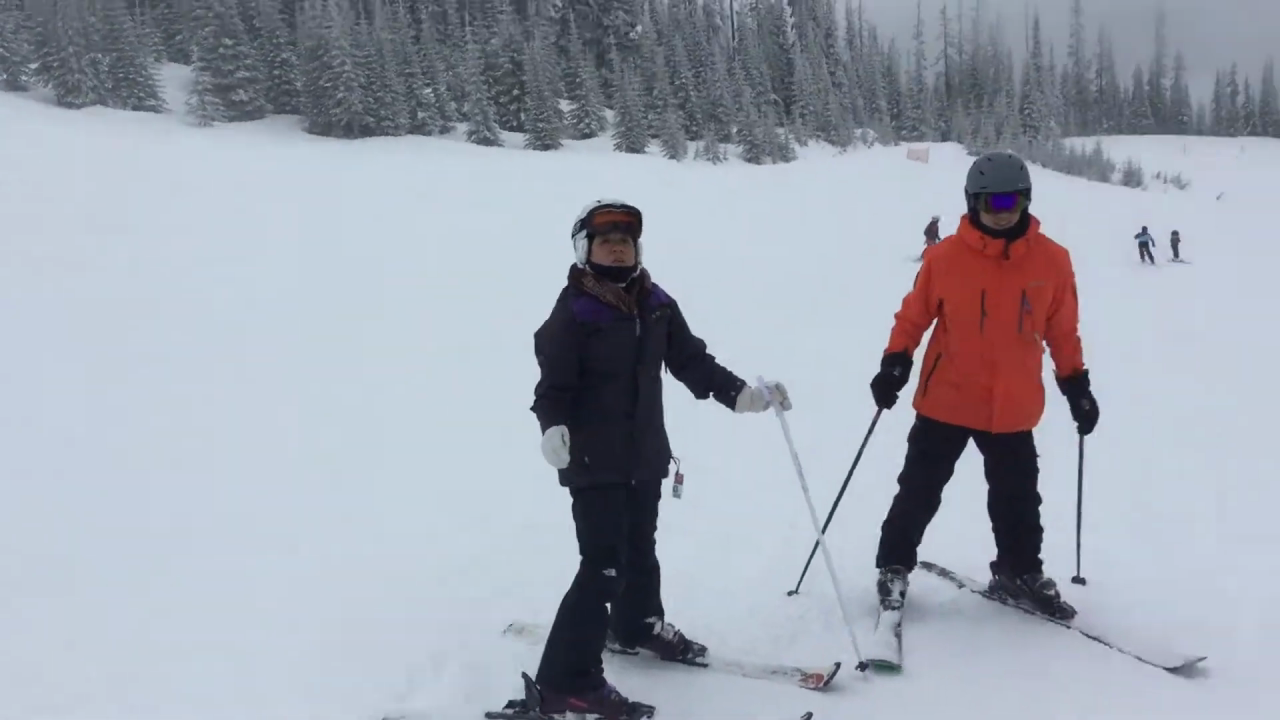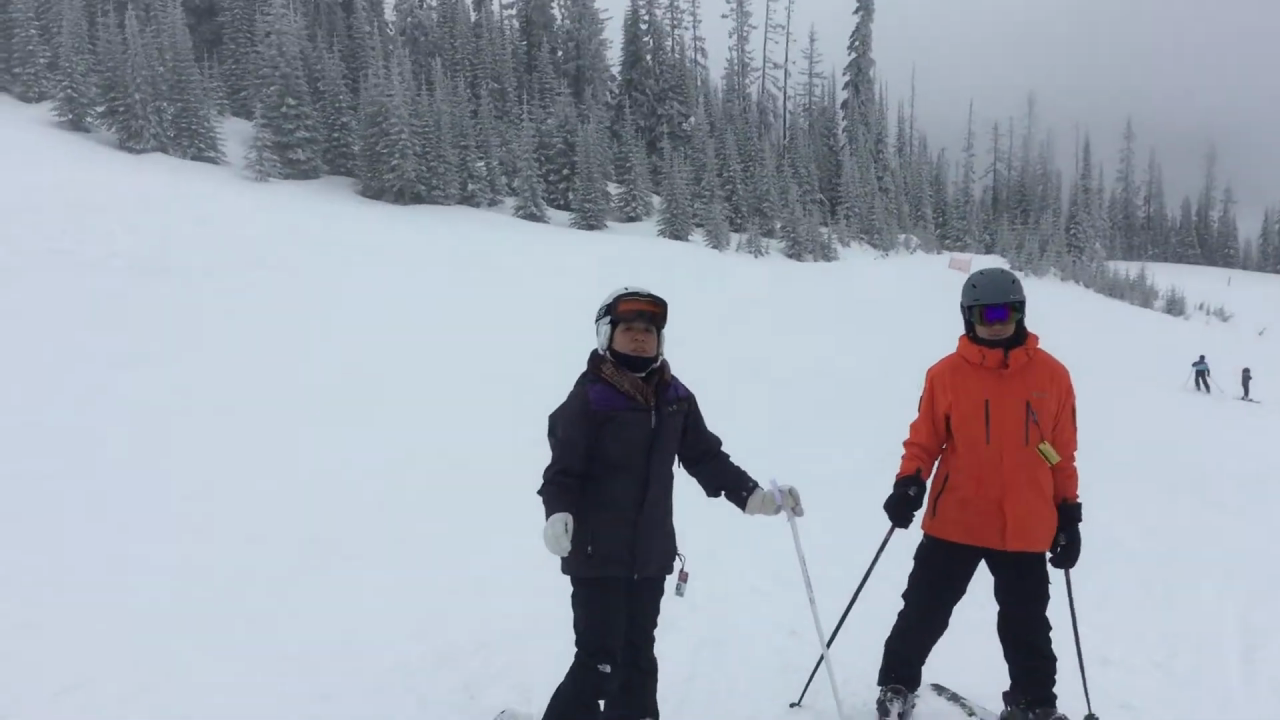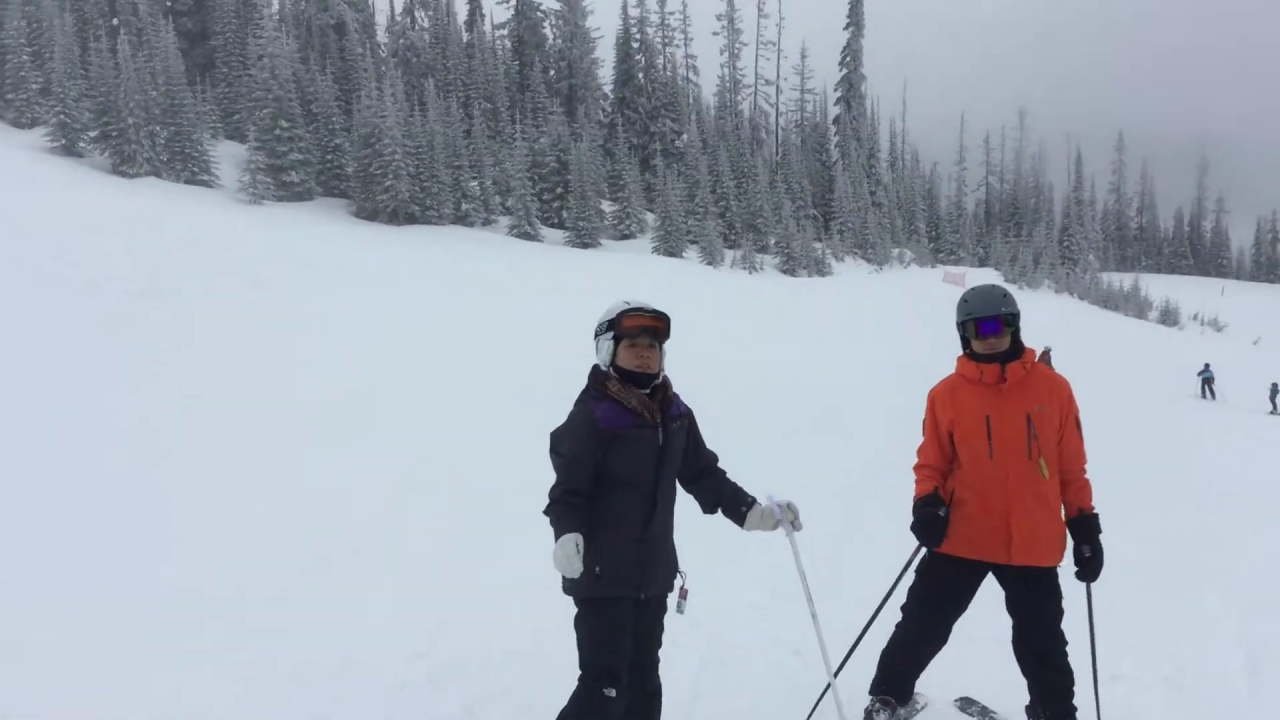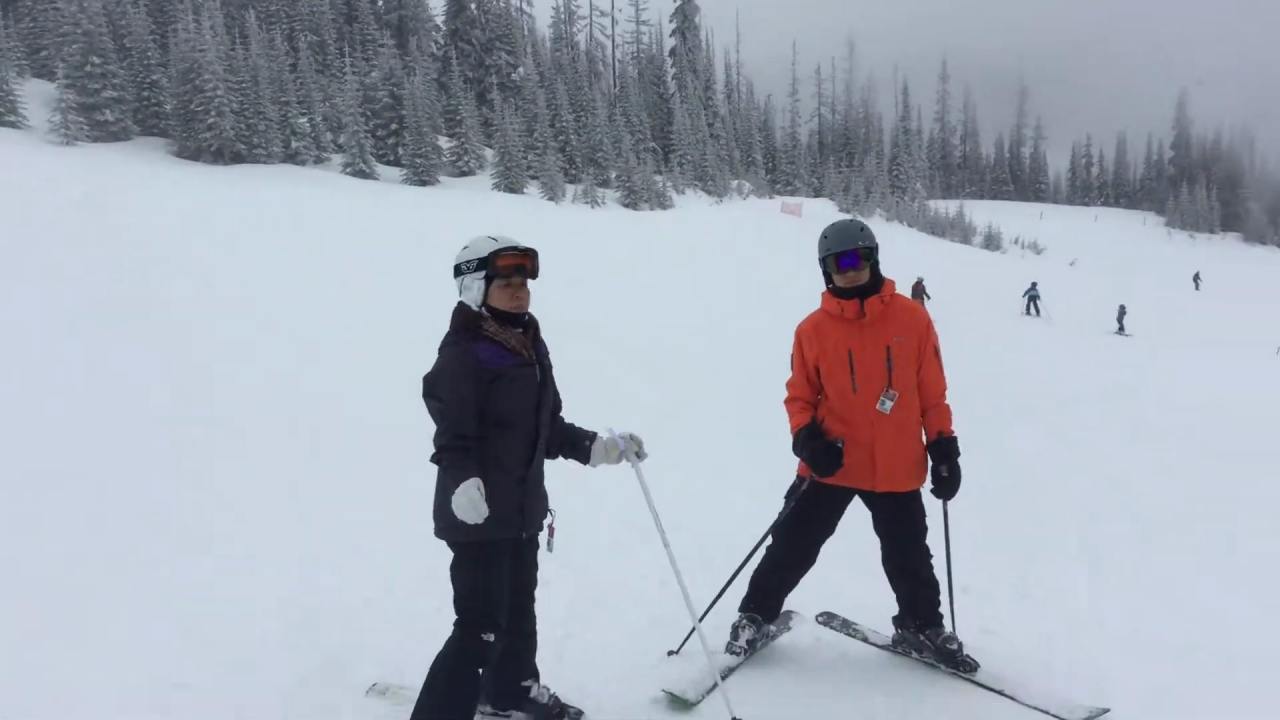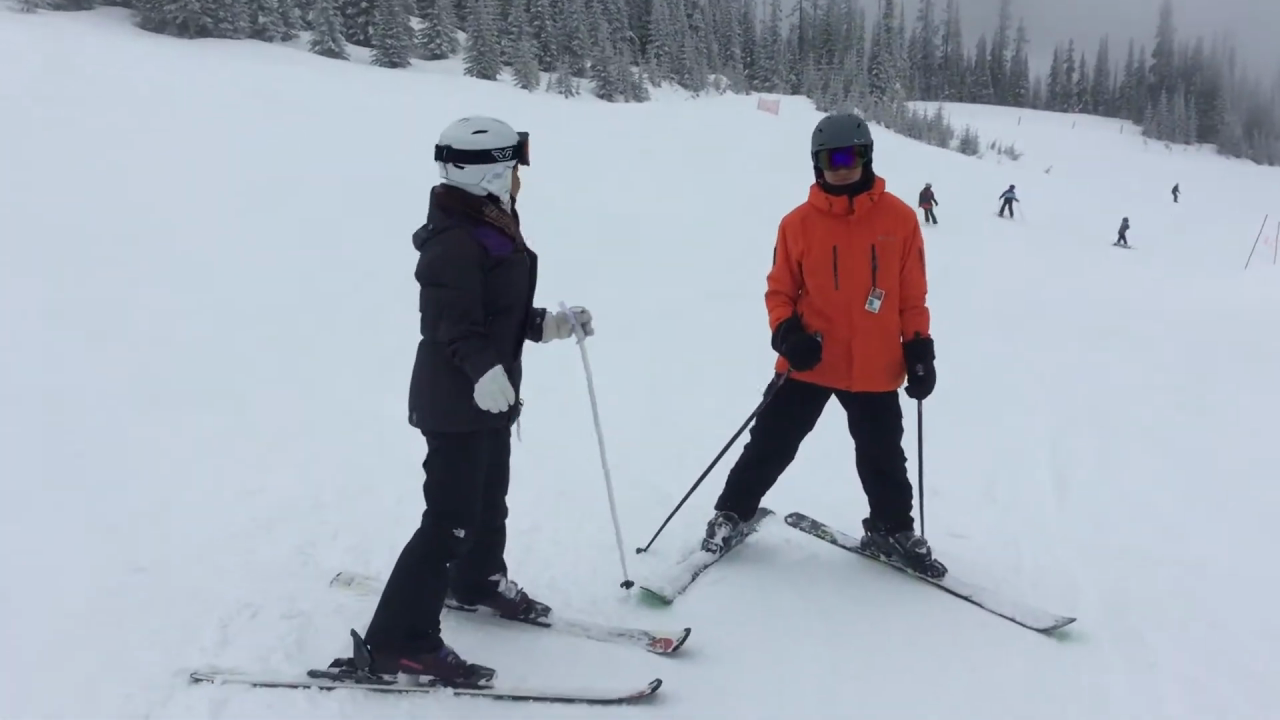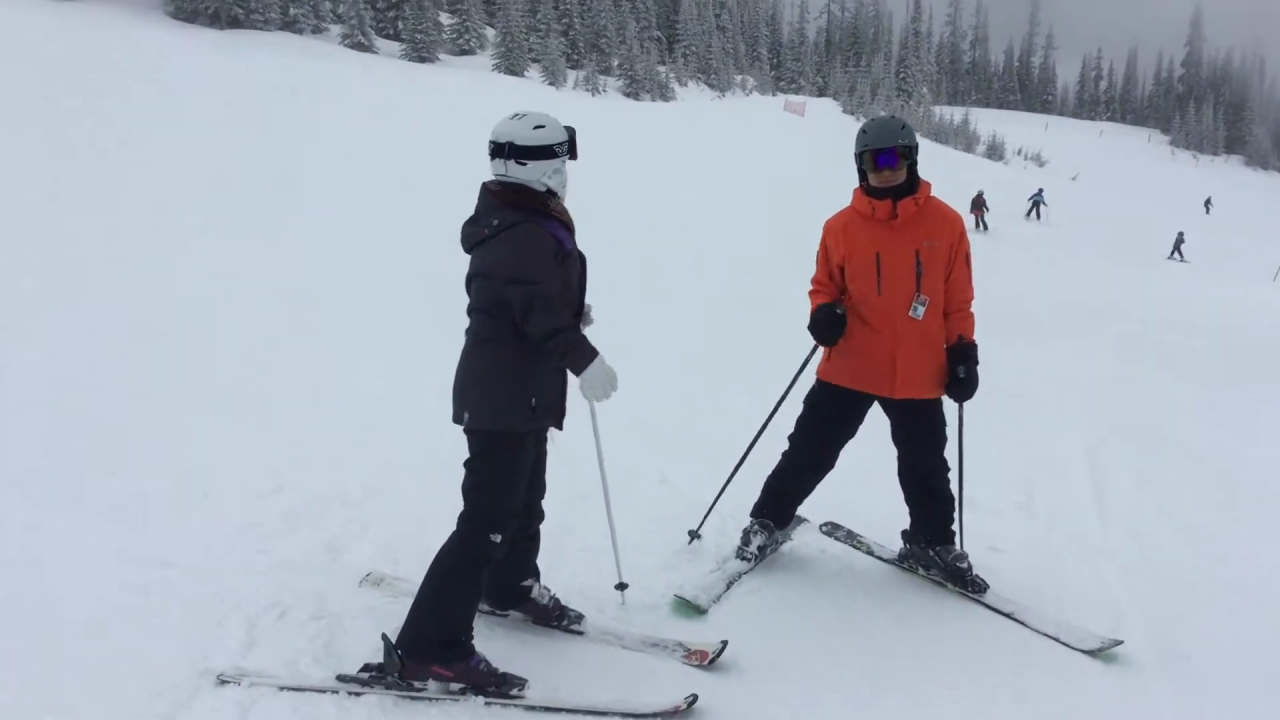
dt=0.3s
person 1, frame 1
left shoulder: (655, 304)
right shoulder: (573, 313)
left elbow: (691, 360)
right elbow: (554, 384)
left wrist: (741, 393)
right wrist: (554, 427)
left hip: (645, 455)
right hip: (594, 460)
left knee: (640, 549)
right knee: (602, 566)
left ankle: (639, 623)
person 1, frame 2
left shoulder: (675, 397)
right shoulder: (589, 398)
left elbow: (706, 456)
right elbow: (563, 469)
left wrist: (753, 495)
right wrist: (559, 514)
left hip: (651, 552)
right hip: (597, 553)
left knee: (638, 654)
right knee: (598, 663)
person 1, frame 3
left shoulder: (674, 413)
right shoulder: (592, 414)
left elbow: (703, 474)
right elbow: (569, 490)
left wrist: (752, 511)
right wrist: (568, 535)
left hip: (653, 572)
right hip: (601, 573)
left knee: (642, 677)
right knee: (604, 685)
person 1, frame 4
left shoulder: (530, 349)
right shoulder: (462, 354)
right elbow: (453, 436)
left wrist: (598, 447)
right wrist: (462, 483)
left hip: (523, 505)
right hip: (480, 513)
left knee: (519, 610)
right knee: (480, 627)
person 1, frame 5
left shoulder: (492, 231)
right shoulder: (455, 243)
right elbow: (456, 324)
left wrist: (547, 323)
right wrist: (482, 373)
left hip: (489, 395)
right hip: (457, 400)
left knee: (488, 499)
right knee: (450, 517)
left ankle: (478, 580)
right ankle: (399, 639)
person 1, frame 6
left shoulder: (509, 222)
right shoulder: (528, 236)
right elbow: (546, 316)
left wrist: (574, 317)
right wrist: (586, 361)
left hip: (519, 390)
right hip: (503, 395)
left knee: (524, 500)
right knee: (487, 520)
left ankle: (512, 585)
right ankle: (430, 647)
person 2, frame 1
left shoulder: (1051, 260)
right shoulder: (945, 257)
left elbow: (1061, 328)
right elbow: (914, 314)
left wrist: (1076, 382)
right wrist: (895, 362)
left hip: (1013, 408)
right hip: (946, 402)
left knee: (1018, 496)
right knee: (919, 490)
left ankle: (1019, 570)
right ankle: (894, 566)
person 2, frame 2
left shoulder: (1051, 374)
right shoulder: (946, 373)
left elbow: (1061, 452)
right elbow: (924, 439)
left wrist: (1067, 514)
right wrist: (909, 484)
left hip: (1026, 528)
right hip: (955, 521)
left knee: (1027, 625)
right knee: (925, 610)
person 2, frame 3
left shoulder: (1052, 388)
right shoulder: (947, 394)
left elbow: (1072, 466)
right elbow: (933, 463)
left wrist: (1084, 525)
right wrist: (927, 504)
left hip: (1032, 543)
right hip: (961, 538)
left knee: (1042, 640)
right knee: (924, 624)
person 2, frame 4
left shoulder: (912, 318)
right shoulder: (813, 329)
left elbow: (932, 392)
right elbow: (800, 396)
left wrist: (943, 447)
right wrist: (806, 439)
left hip: (897, 466)
right hip: (833, 464)
left knee: (908, 555)
right knee: (793, 546)
left ankle: (922, 626)
right ankle: (755, 616)
person 2, frame 5
left shoulder: (898, 218)
right shoulder: (797, 223)
left elbow: (912, 293)
right elbow: (780, 289)
left wrist: (919, 347)
right wrist: (786, 332)
left hip: (875, 367)
right hip: (809, 361)
left knee: (883, 456)
right knee: (770, 445)
left ankle: (891, 528)
right ankle: (732, 513)
person 2, frame 6
left shoulder: (945, 223)
right shoulder: (841, 226)
left elbow: (957, 298)
right elbow: (826, 288)
left wrist: (963, 352)
right wrist: (825, 314)
left hip: (919, 373)
right hip: (850, 367)
left knee: (926, 465)
right knee: (810, 452)
left ankle: (932, 541)
right ankle: (768, 520)
